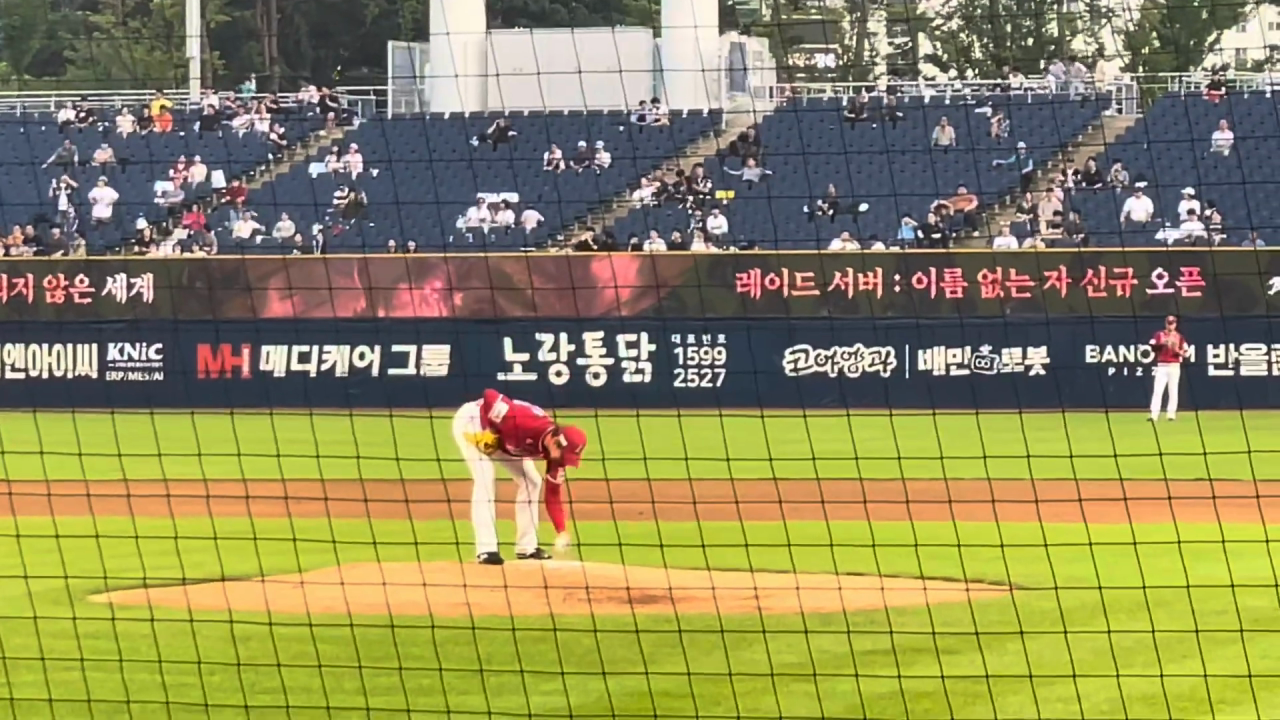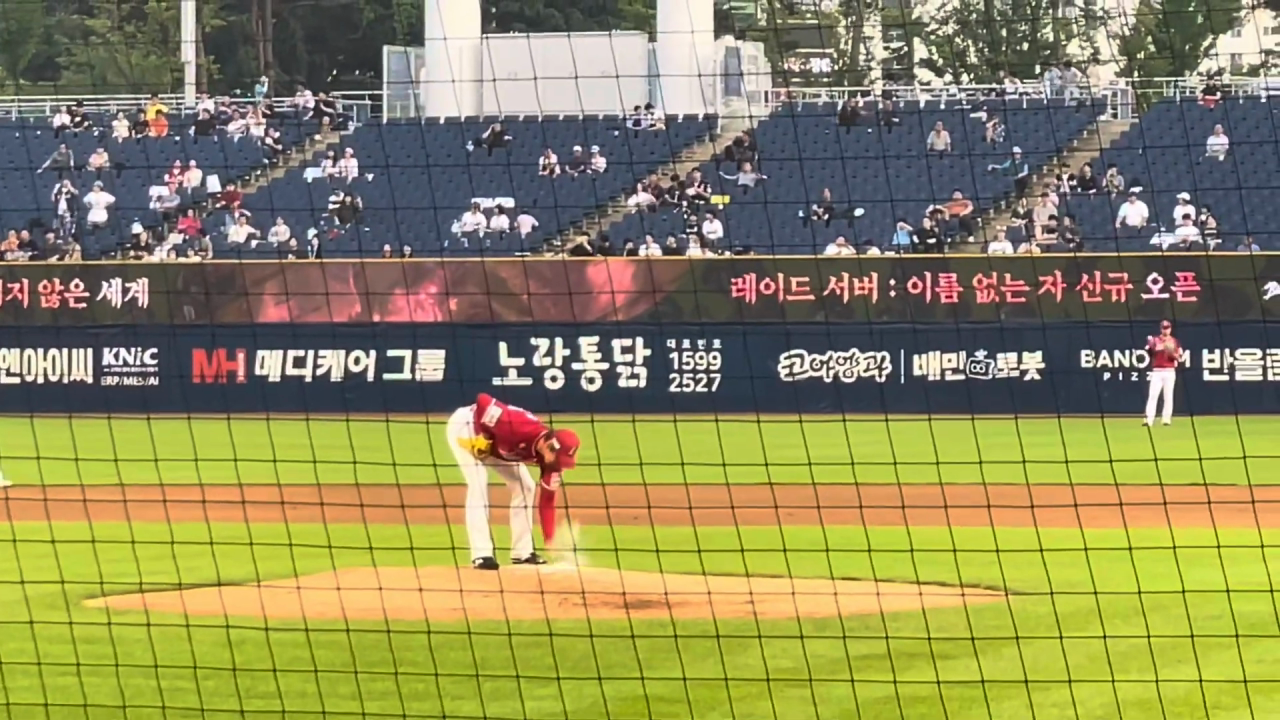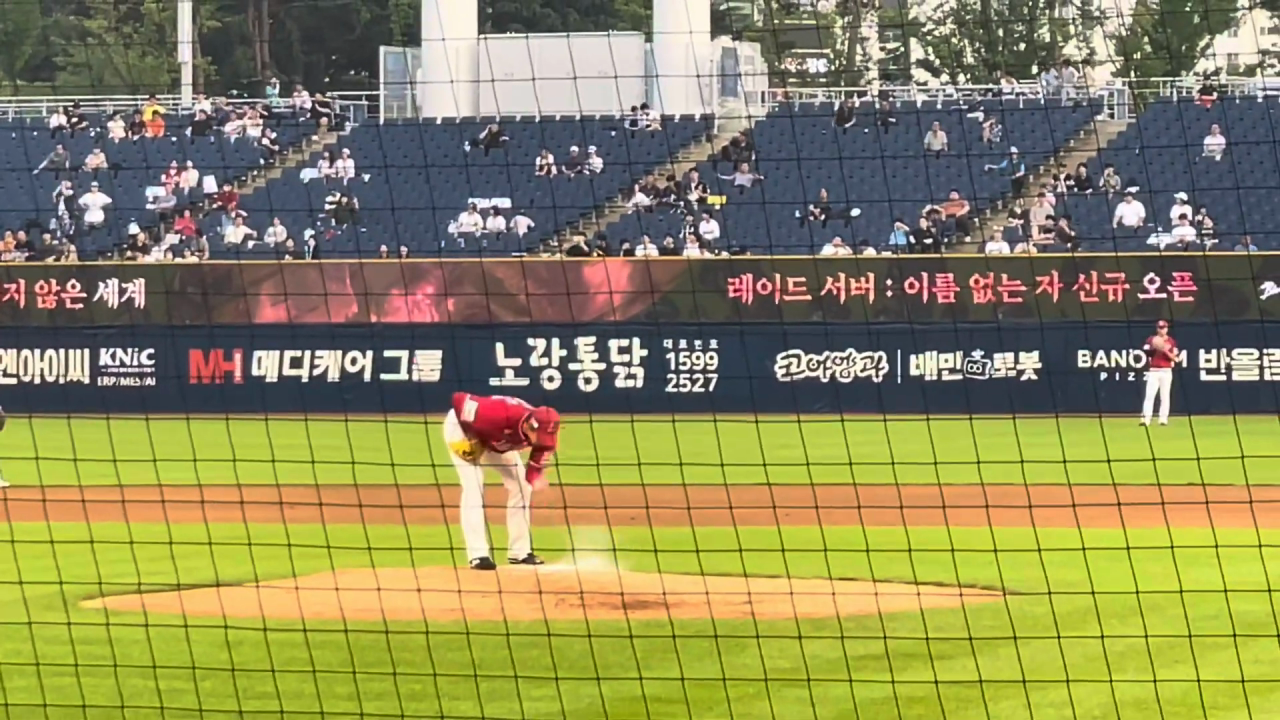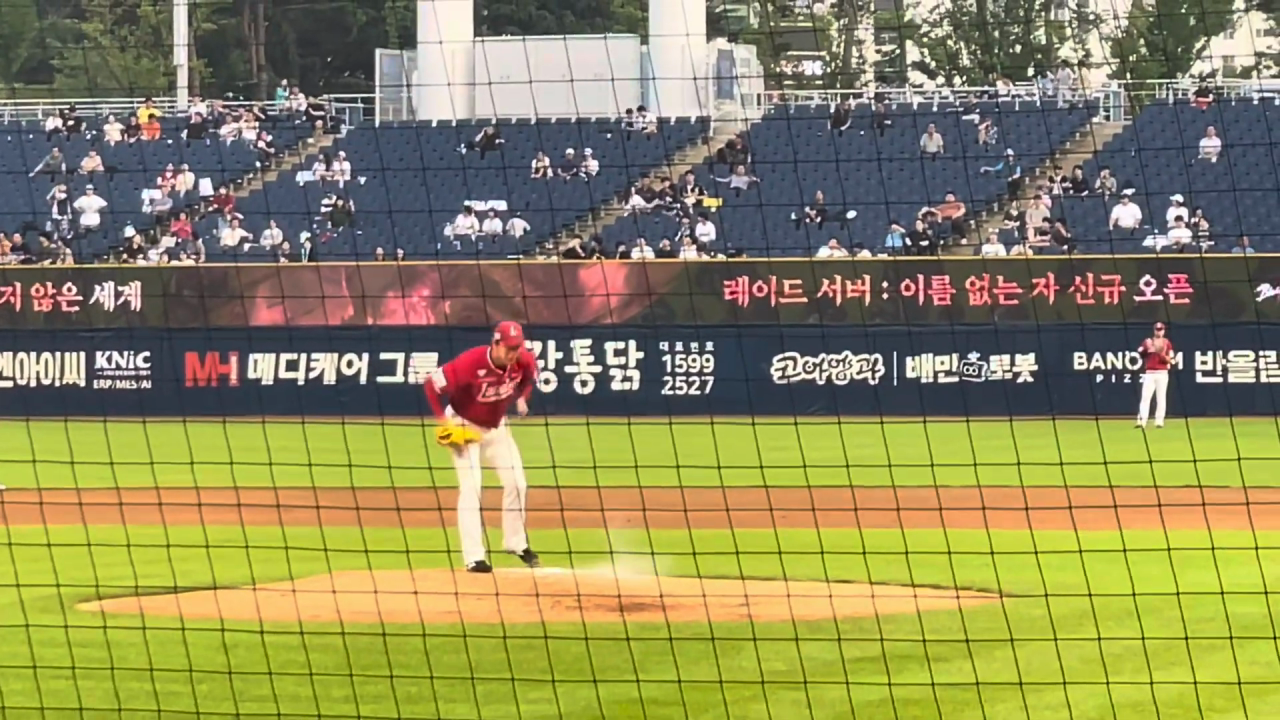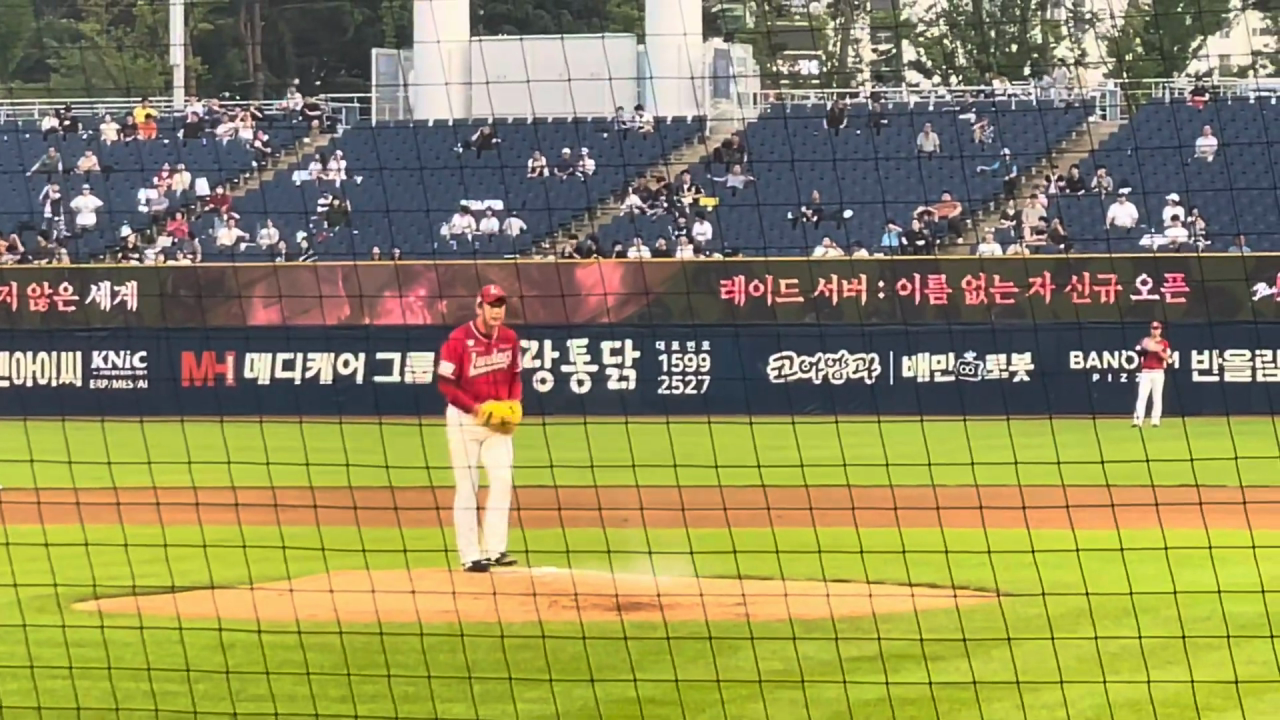
dt=0.4s
person 1, frame 1
left shoulder: (555, 450)
right shoulder: (526, 424)
left elbow: (553, 493)
right elbow: (489, 395)
left wrist: (562, 532)
right wrist: (488, 431)
left hip: (503, 435)
right hip: (471, 421)
left knee: (531, 482)
right knee: (485, 481)
left ankle: (527, 547)
right ankle: (486, 550)
person 1, frame 2
left shoulder: (551, 457)
right shoulder: (519, 429)
left elbow: (547, 500)
right elbow: (482, 400)
left wrist: (550, 542)
right wrist: (482, 436)
left hip: (496, 440)
right hip: (464, 426)
left knee: (525, 488)
right knee: (478, 486)
left ankle: (522, 552)
right ankle: (481, 555)
person 1, frame 3
left shoulder: (543, 433)
right shoulder: (501, 415)
left elbow: (535, 468)
right elbow: (458, 399)
left wrist: (536, 480)
right wrist: (468, 437)
left hip: (493, 439)
right hip: (462, 428)
left knee: (520, 488)
right knee: (473, 487)
left ankle: (520, 552)
right ankle: (478, 555)
person 1, frame 4
left shoulder: (524, 360)
right shoulder: (471, 362)
left elbow: (528, 379)
right elbow: (432, 383)
left wrist: (521, 398)
right wrist: (442, 420)
left hip: (496, 426)
right hip: (463, 426)
left knee: (516, 483)
right knee: (471, 489)
left ankle: (516, 543)
right ankle: (474, 557)
person 1, frame 5
left shoulder: (510, 338)
right shoulder: (459, 339)
right elbow: (445, 383)
left wrist: (516, 402)
right wrist: (476, 408)
right hip: (465, 420)
left knee: (502, 482)
right knee: (467, 488)
left ankle: (494, 550)
right ankle: (469, 556)
